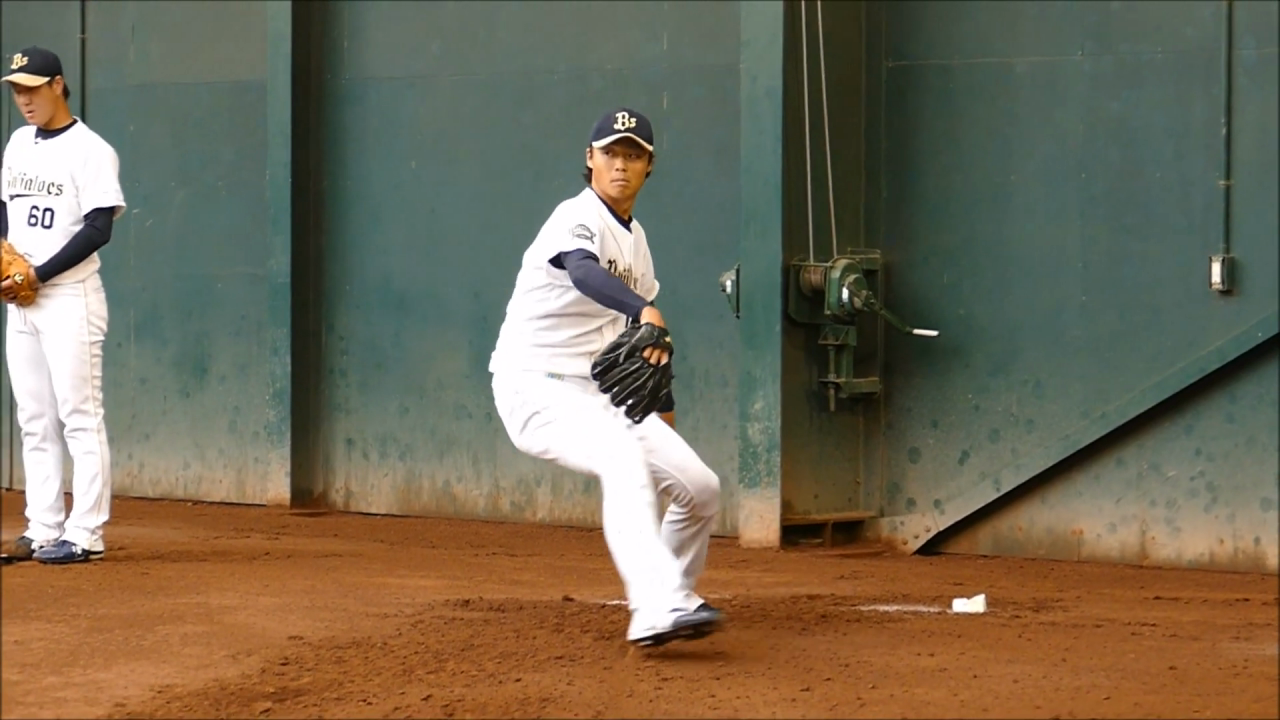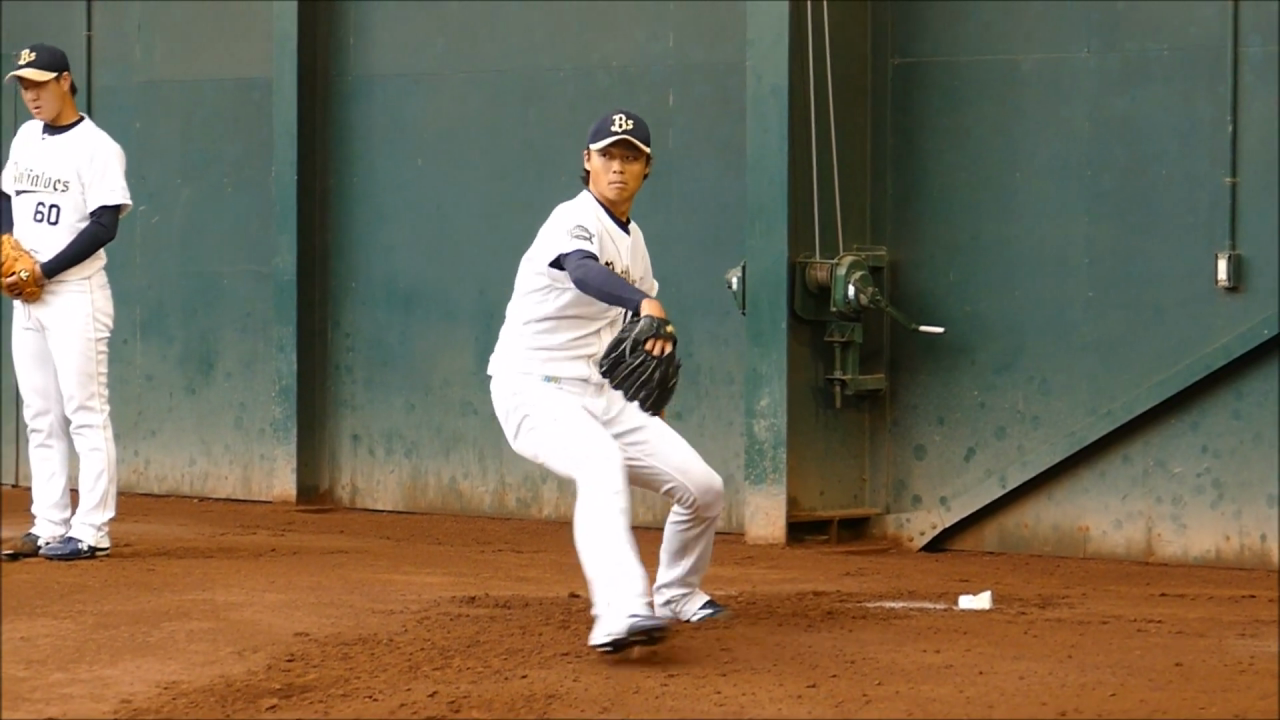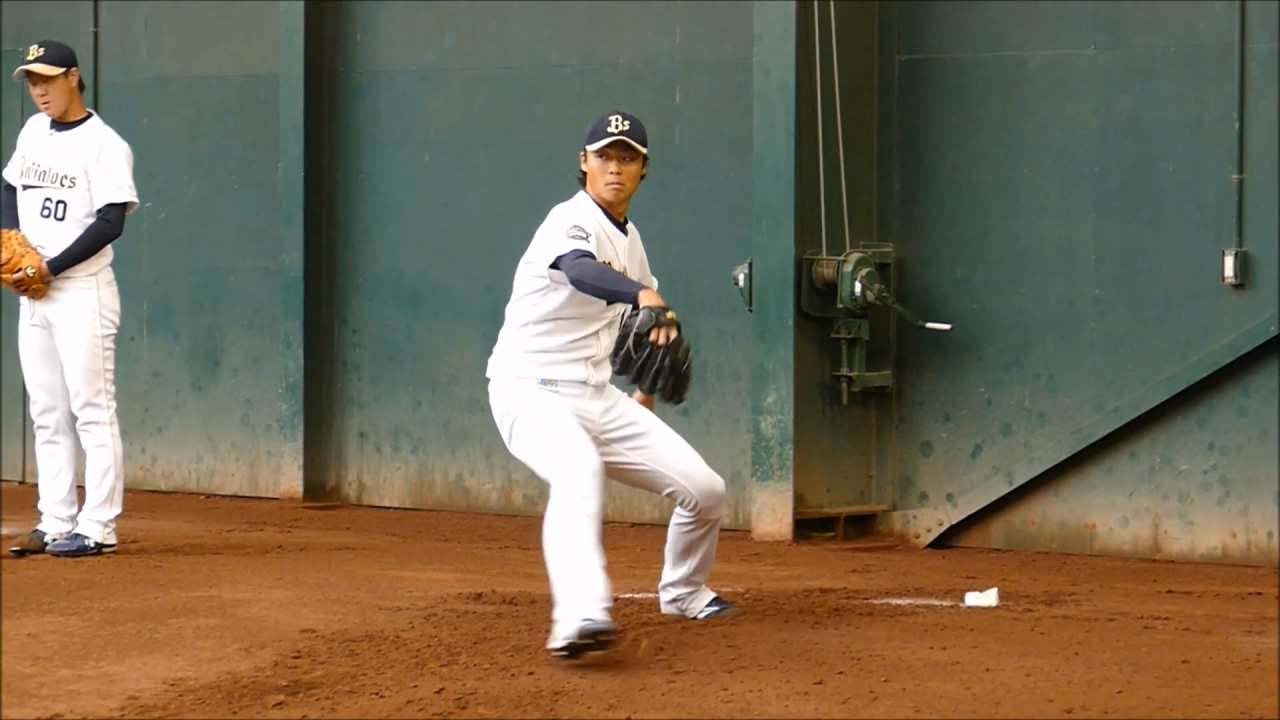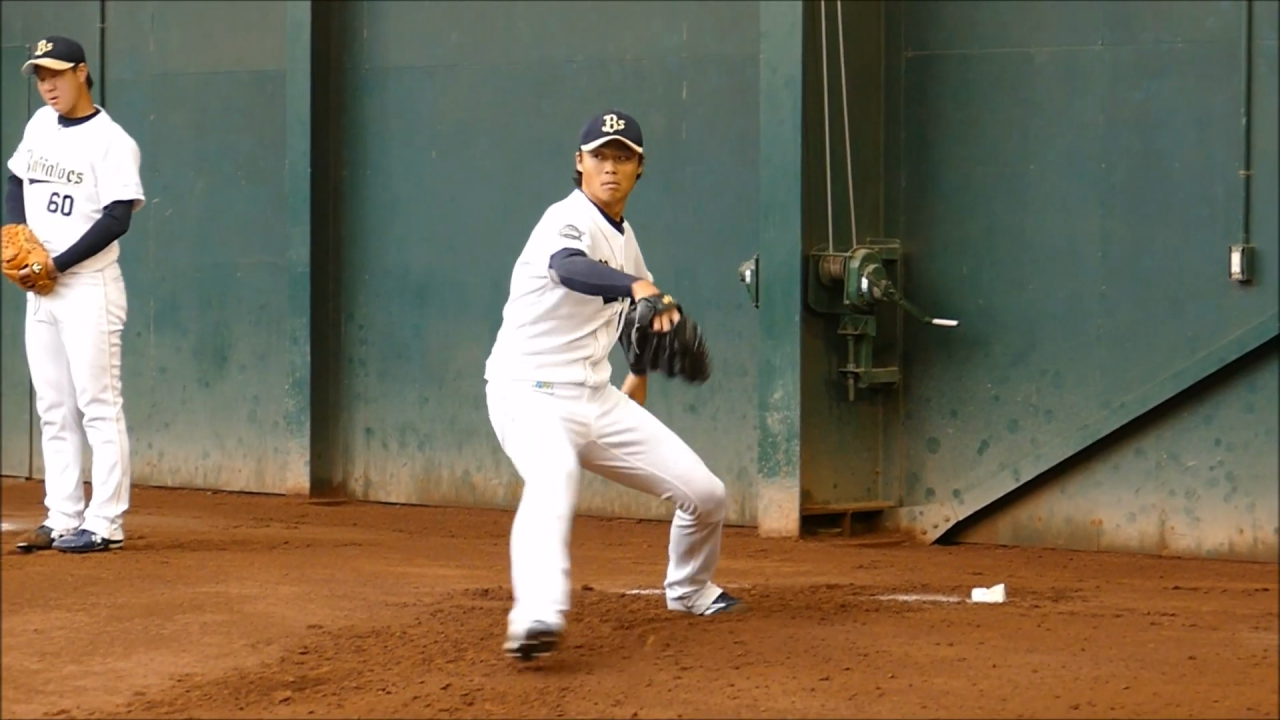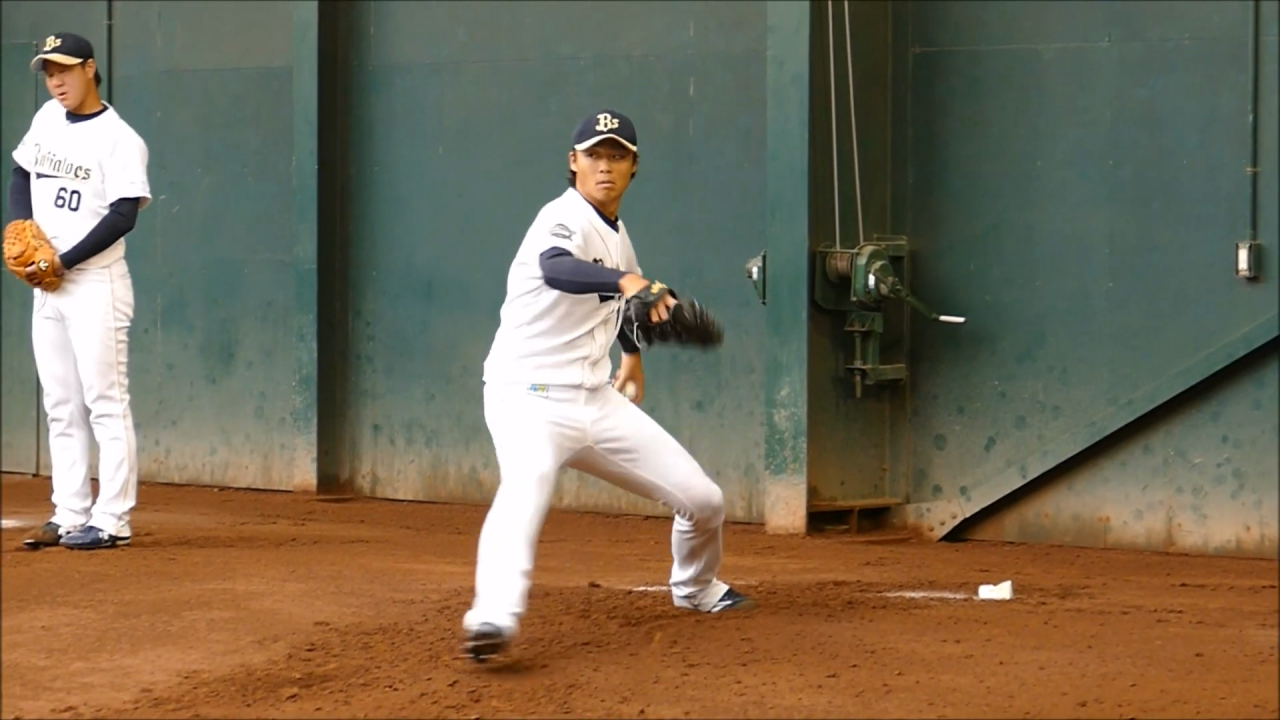
dt=0.1s
person 1, frame 1
left shoulder: (634, 237)
right shoulder: (575, 218)
left elbow: (642, 315)
right elbow: (584, 273)
left wrist: (663, 405)
right wrist: (644, 311)
left hip: (596, 392)
right hip: (532, 388)
left knee: (700, 486)
right knee: (627, 462)
left ankle: (672, 599)
right ankle: (653, 611)
person 1, frame 2
left shoulder: (633, 238)
right shoulder: (574, 220)
left elbow: (643, 315)
right elbow: (584, 273)
right wrist: (644, 302)
left hip: (597, 394)
right hip: (532, 391)
left knee: (703, 487)
right knee: (603, 466)
left ankle: (677, 596)
right ankle: (624, 614)
person 1, frame 3
left shoulder: (628, 238)
right shoulder: (571, 220)
right elbow: (581, 272)
left wrist: (646, 388)
right wrist: (643, 293)
left hip: (601, 397)
right hip: (532, 392)
left knee: (707, 489)
right knee: (579, 473)
left ankle: (684, 592)
right ankle: (580, 617)
person 1, frame 4
left shoulder: (623, 236)
right shoulder: (566, 220)
right elbow: (572, 270)
left wrist: (638, 373)
right wrist: (637, 286)
left hip: (599, 398)
right hip: (530, 395)
left knee: (706, 493)
right knee: (555, 475)
left ankle: (690, 590)
right ankle: (537, 617)
person 1, frame 5
left shoulder: (618, 231)
right shoulder: (563, 217)
right elbow: (555, 270)
left wrist: (628, 354)
right wrist: (623, 279)
left hip: (600, 401)
right hip: (530, 397)
left knee: (703, 498)
right knee: (529, 478)
left ankle: (698, 588)
right ankle: (493, 618)
person 2, frame 1
left shoulder: (90, 150)
left elbow: (98, 228)
left hip: (69, 300)
left knee: (79, 418)
left ankle: (84, 535)
right ankle: (42, 530)
person 2, frame 2
left shoulder: (96, 147)
left elbow: (104, 226)
left wrist: (44, 271)
left hip: (75, 296)
left knee: (85, 415)
left ankle: (91, 531)
right ankle: (49, 527)
person 2, frame 3
left shoulder: (104, 144)
left elbow: (110, 223)
left wrist: (50, 268)
left hip: (82, 292)
left knee: (91, 410)
right knee: (47, 415)
left ankle: (97, 527)
right ankle: (55, 522)
person 2, frame 4
left shoulder: (111, 141)
right shoulder: (40, 125)
left elbow: (116, 220)
right elbow: (15, 184)
left wrist: (57, 264)
left hip: (88, 288)
right hip: (40, 291)
left knee: (98, 407)
right knee: (54, 411)
left ankle: (104, 524)
right ankle: (62, 519)
person 2, frame 5
left shoulder: (119, 138)
right shoulder: (48, 118)
left elbow: (122, 216)
right elbow: (21, 176)
left wrist: (63, 261)
right wrist: (23, 228)
left hip: (95, 285)
right hip: (47, 288)
left knee: (105, 404)
right knee: (61, 408)
left ankle: (110, 520)
right ankle: (69, 516)
